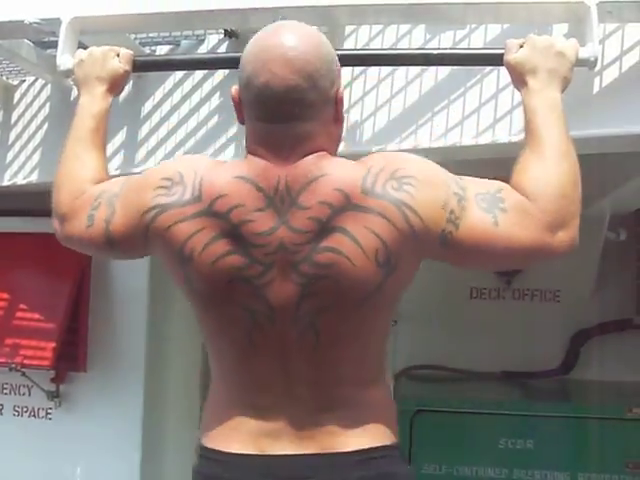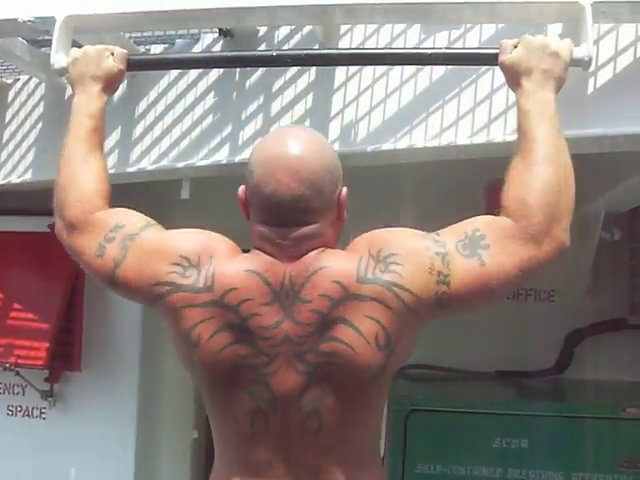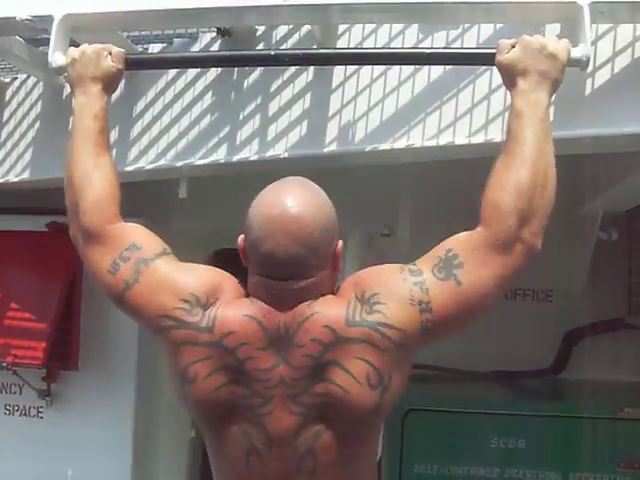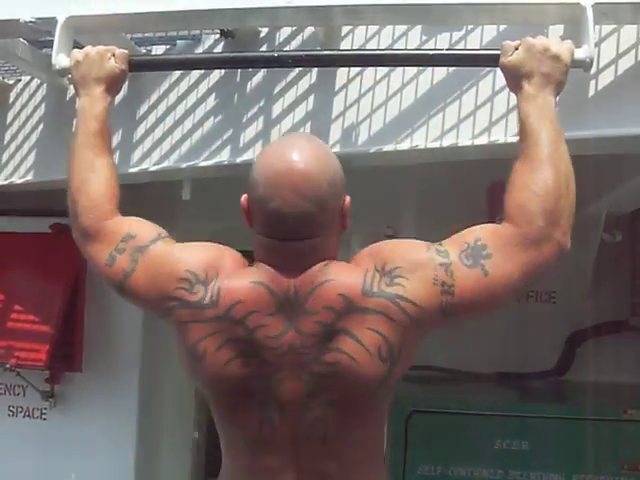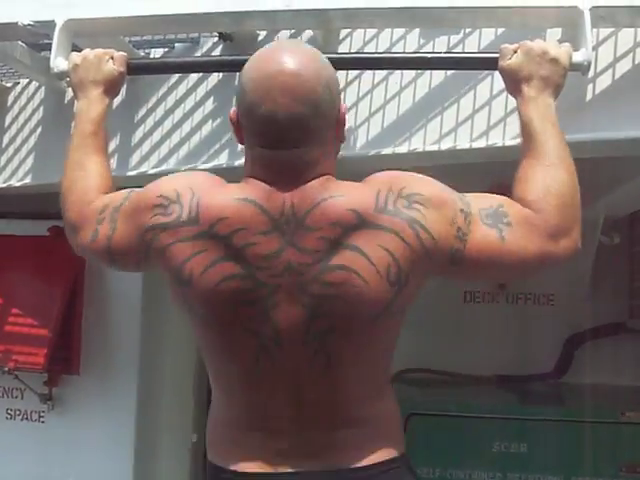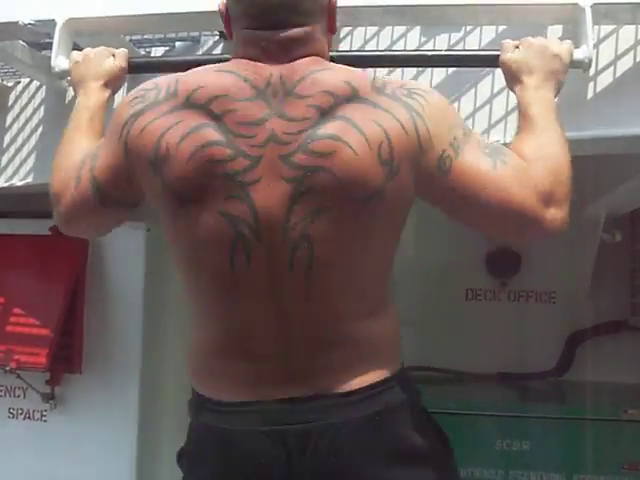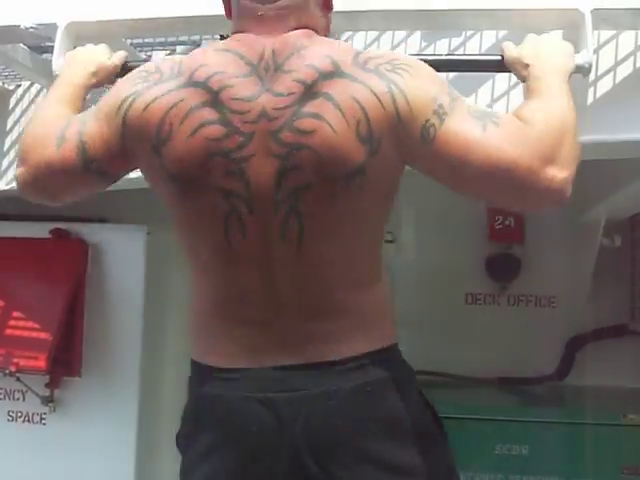
dt=0.2s
person 1, frame 1
left shoulder: (182, 193)
right shoulder: (394, 191)
left elbow: (70, 215)
right elbow: (552, 225)
left wrist: (95, 92)
right wrist: (542, 86)
person 1, frame 2
left shoulder: (193, 276)
right shoulder: (386, 279)
left elbow: (76, 222)
right elbow: (540, 231)
left wrist: (90, 94)
right wrist: (537, 90)
person 1, frame 3
left shoulder: (197, 319)
right shoulder: (382, 319)
left elbow: (93, 227)
right elbow: (514, 234)
left wrist: (90, 93)
right wrist: (531, 90)
person 1, frame 4
left shoulder: (203, 295)
right shoulder: (389, 296)
left elbow: (93, 226)
right elbow: (543, 233)
left wrist: (94, 95)
right wrist: (537, 92)
person 1, frame 5
left shoulder: (184, 212)
right shoulder: (397, 213)
left elbow: (84, 222)
right elbow: (554, 231)
left wrist: (91, 98)
right wrist: (536, 95)
person 1, frame 6
left shoulder: (158, 108)
right shoulder: (394, 108)
left elbow: (71, 209)
right elbow: (544, 206)
left wrist: (91, 90)
right wrist: (535, 86)
left hip: (228, 431)
right hip: (366, 422)
person 1, frame 7
left shoulder: (155, 89)
right shoulder: (385, 82)
left elbow: (37, 173)
right elbow: (546, 173)
left wrist: (76, 73)
right wrist: (546, 72)
left hip: (226, 403)
right hip: (358, 397)
